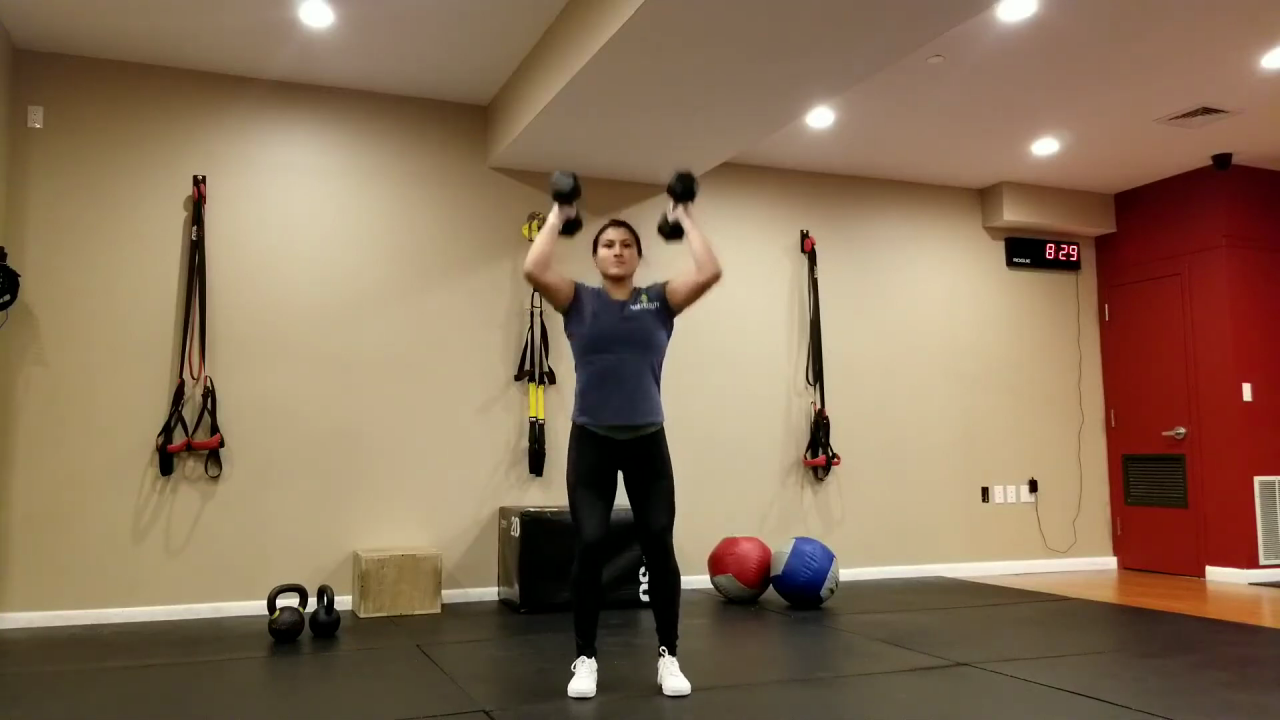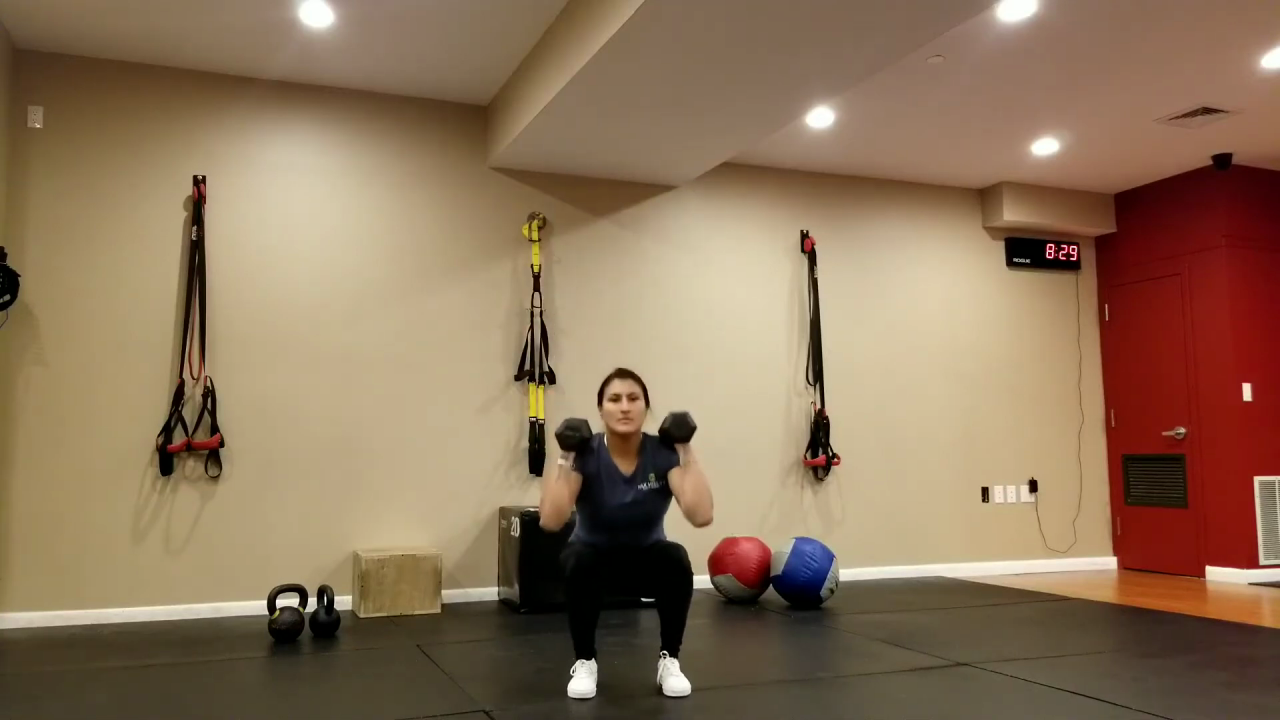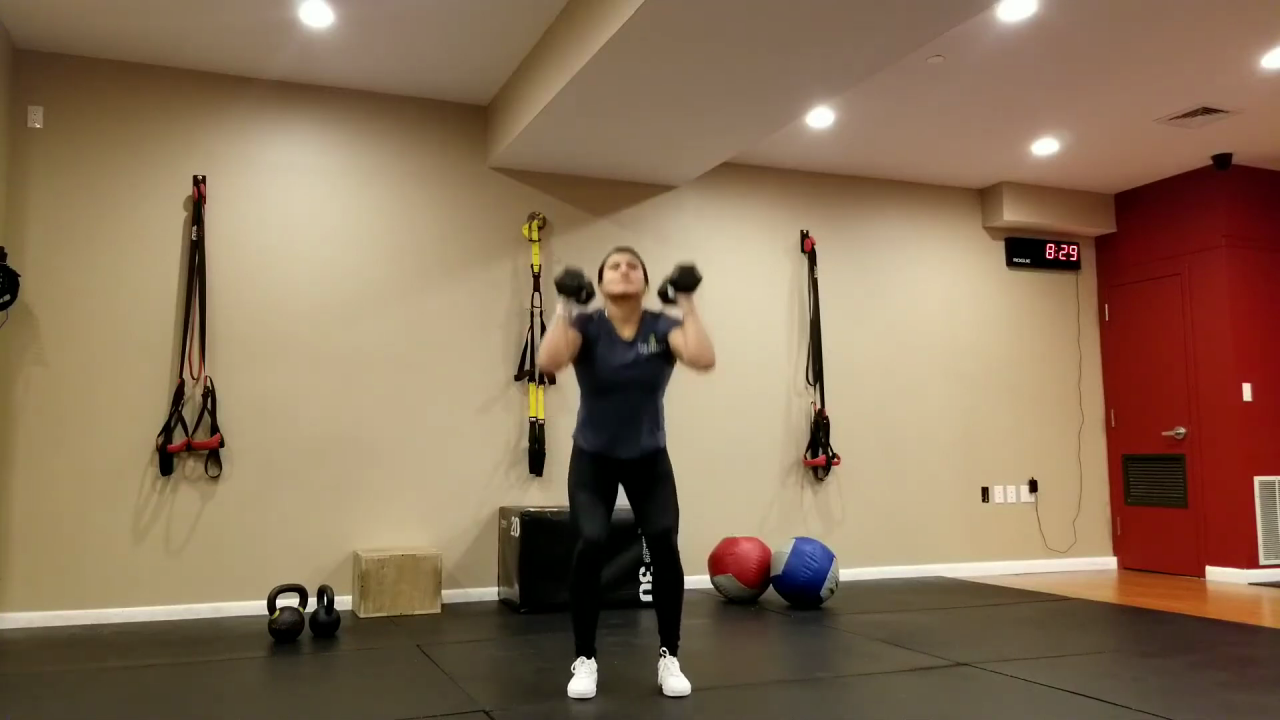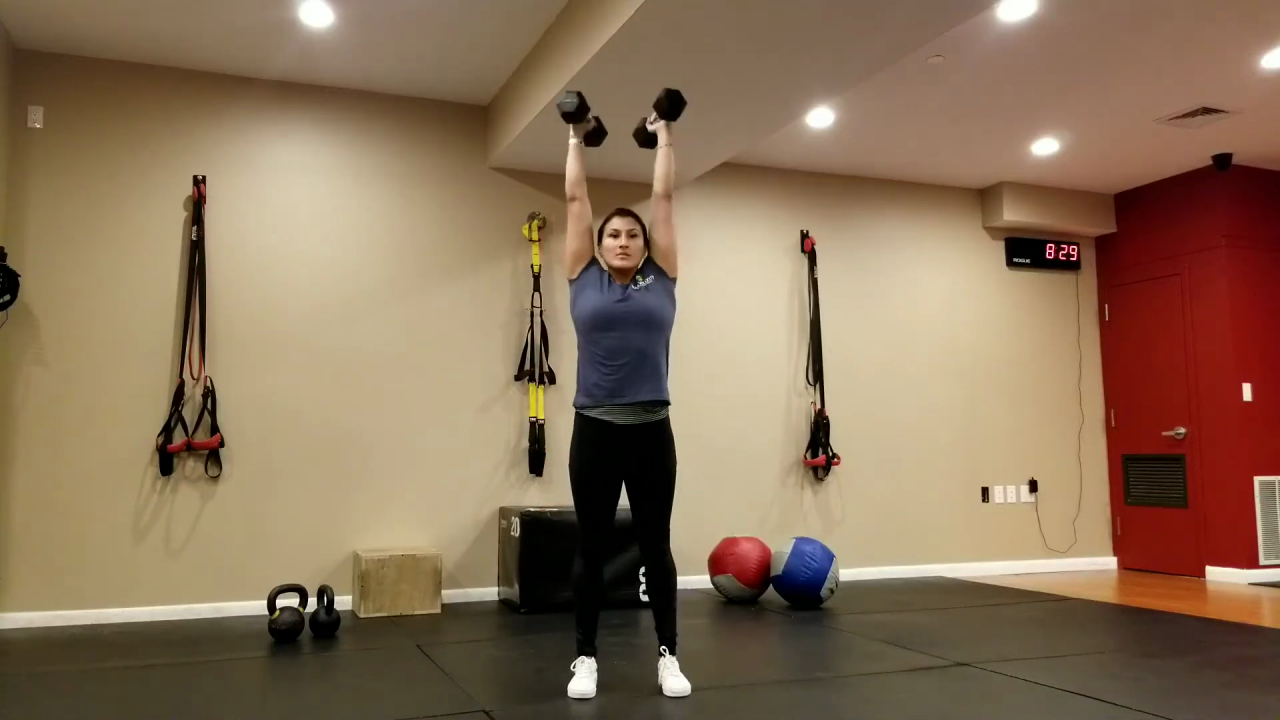
dt=0.5s
person 1, frame 1
left shoulder: (658, 298)
right shoulder: (579, 298)
left elbow: (710, 272)
right elbow: (533, 270)
left wrist: (684, 218)
right wrist: (557, 218)
left hip: (647, 441)
right hip: (592, 441)
left knee: (658, 547)
right knee: (590, 546)
left ankle: (668, 657)
right ankle: (585, 660)
person 1, frame 2
left shoulder: (664, 454)
right shoulder: (585, 456)
left elbow: (701, 515)
right elbow: (550, 519)
left wrist: (687, 454)
right wrist: (566, 459)
left hip: (645, 554)
right hip: (594, 553)
left knee: (676, 561)
right knee: (580, 562)
left ankle: (669, 660)
right ankle: (584, 662)
person 1, frame 3
left shoulder: (663, 327)
right shoulder: (586, 326)
left elbow: (705, 360)
right elbow: (547, 363)
left wrist: (688, 305)
right wrist: (563, 305)
left hip: (648, 458)
right hip: (593, 456)
left knee: (665, 546)
right knee: (590, 545)
left ankle: (669, 658)
right ankle: (585, 660)
person 1, frame 4
left shoulder: (660, 280)
right shoulder: (584, 279)
left elbow: (663, 195)
right elbow: (575, 197)
left wrist: (664, 136)
right wrist: (575, 140)
left hip: (651, 429)
right hip: (595, 429)
left knee: (655, 546)
right knee: (591, 547)
left ankle: (668, 656)
right ankle: (585, 658)
